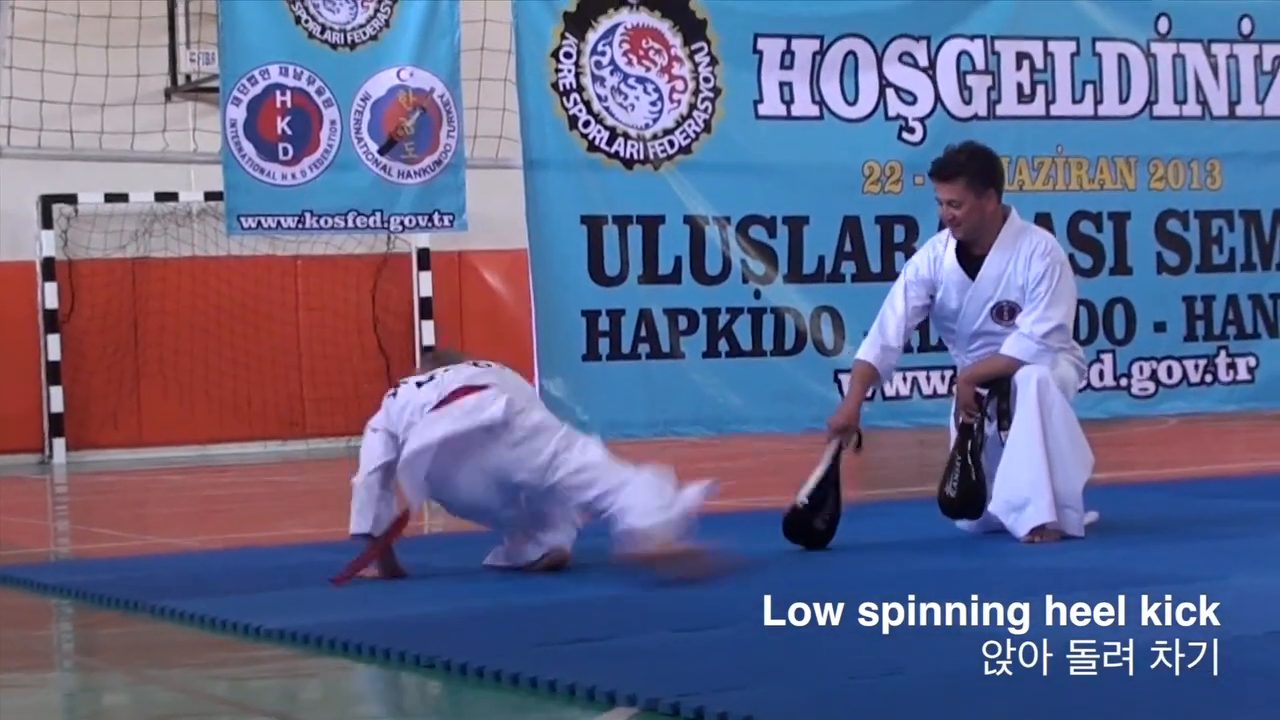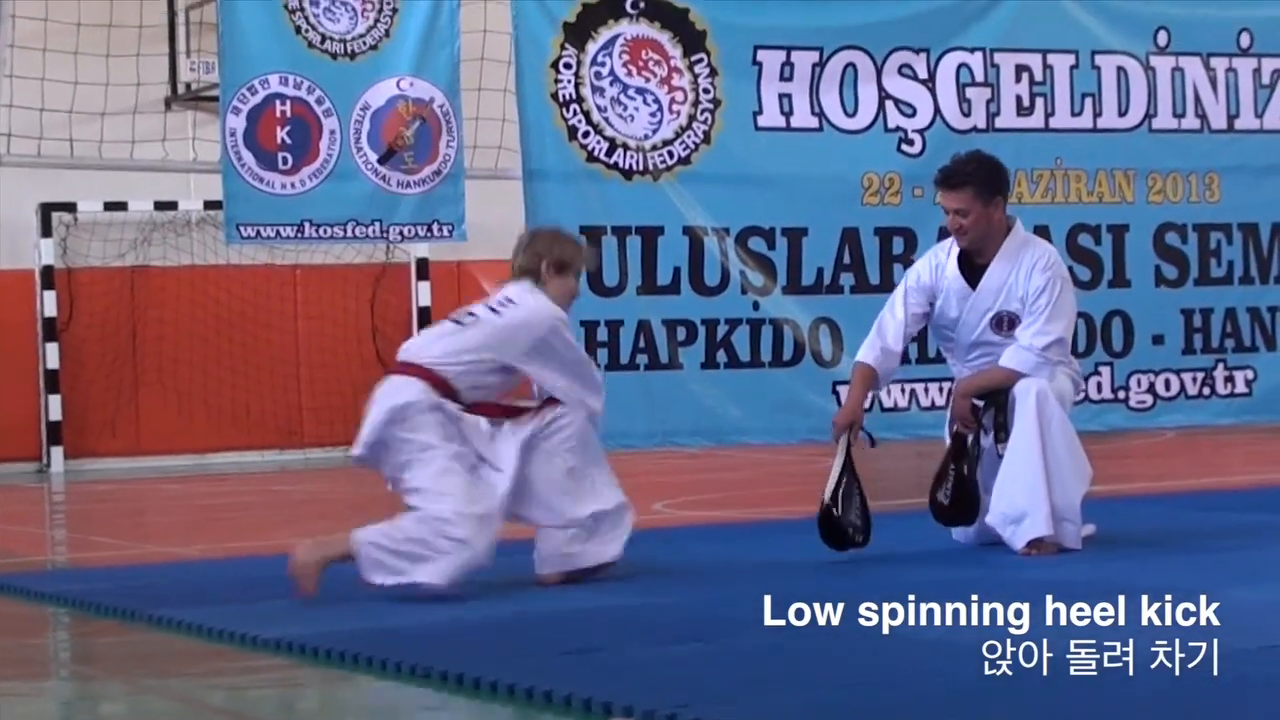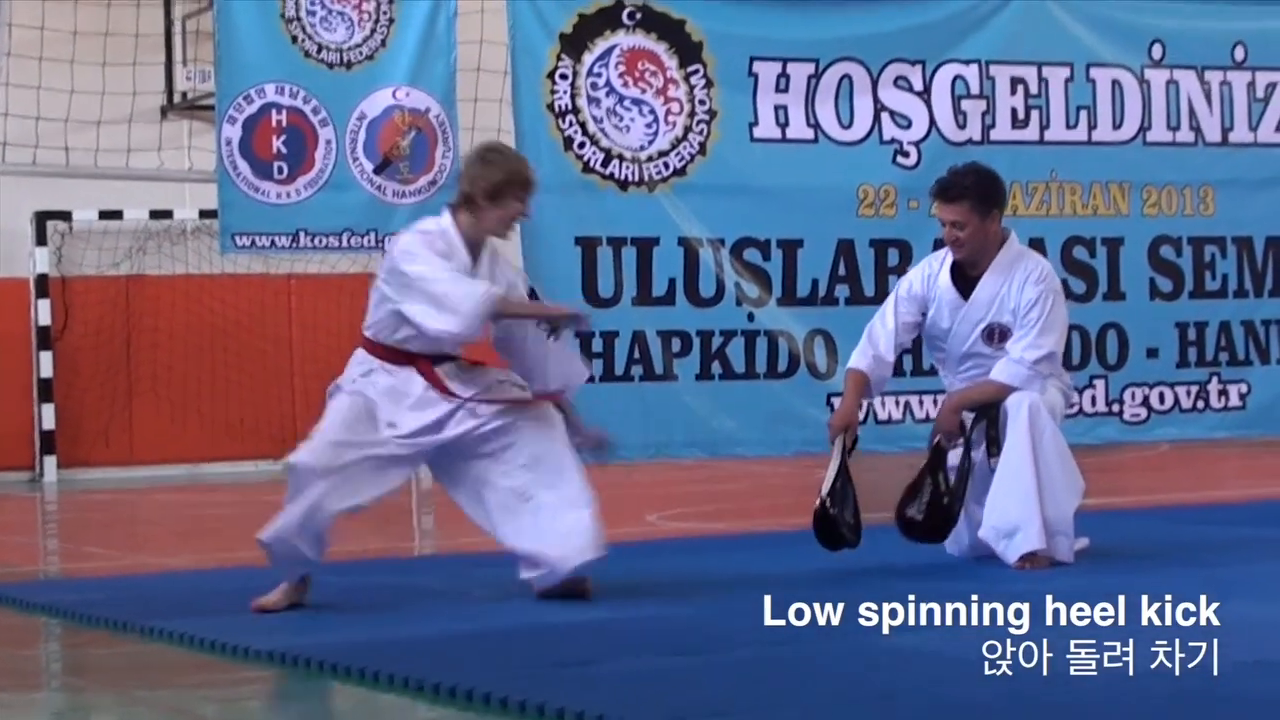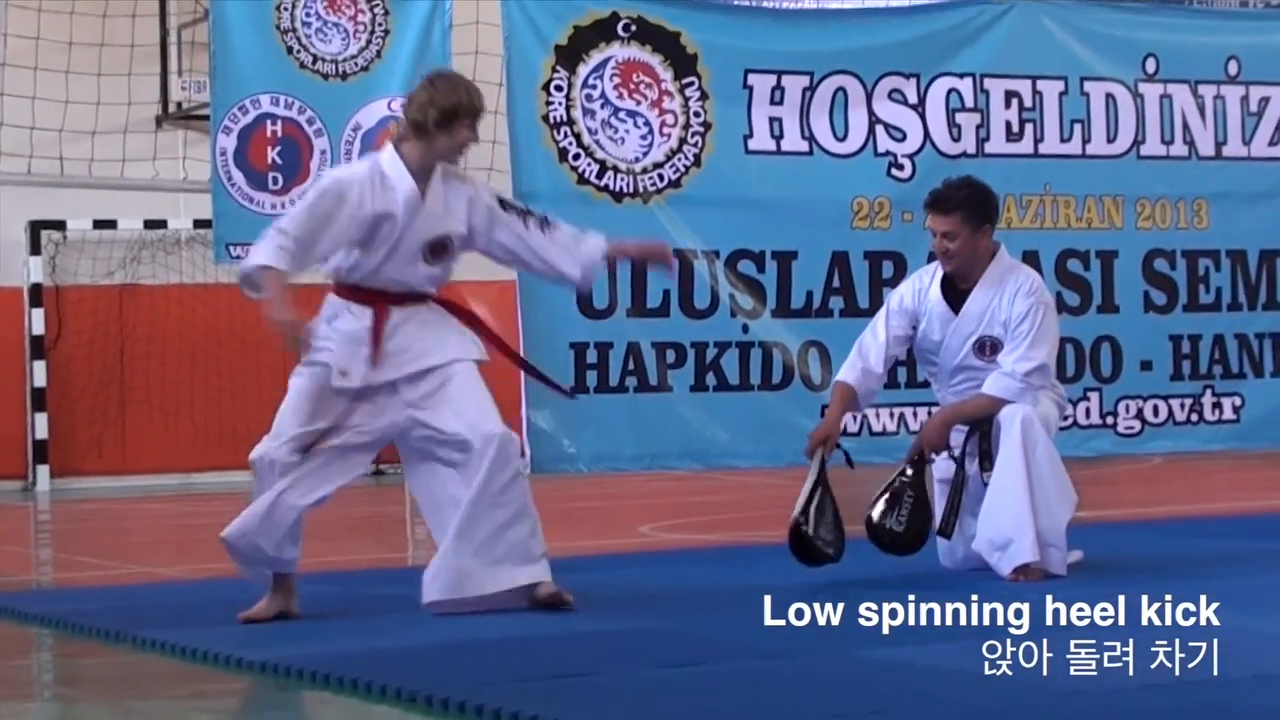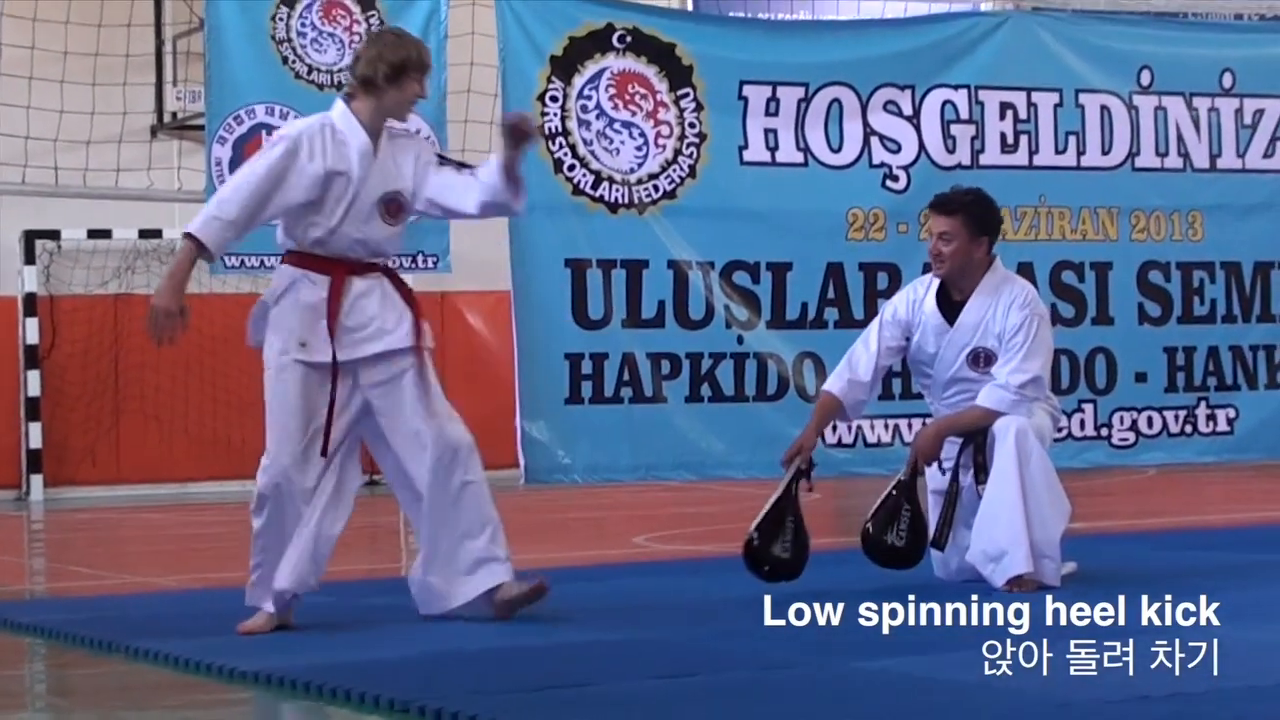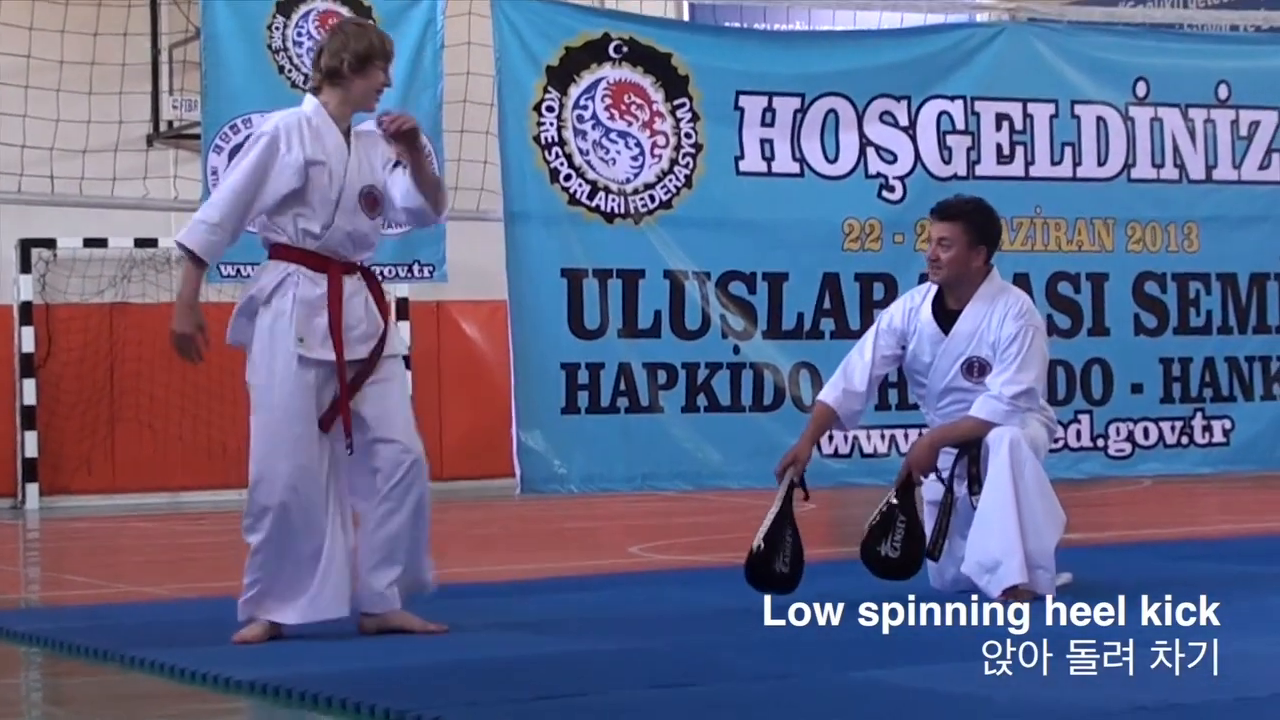
dt=0.2s
person 1, frame 1
left shoulder: (394, 404)
right shoulder: (495, 372)
left elbow: (372, 482)
left wrist: (384, 560)
left hip: (433, 451)
right hip: (494, 418)
right ankle: (653, 535)
person 1, frame 2
left shoulder: (507, 313)
right shoulder: (542, 317)
right elbow: (587, 392)
right hip: (419, 413)
left knee: (564, 422)
right knee: (463, 529)
left ankle: (566, 554)
right ankle: (330, 551)
person 1, frame 3
left shoulder: (495, 265)
right shoulder: (415, 246)
left elbow: (529, 346)
right elbow: (462, 303)
left wrist: (569, 414)
right wrist: (546, 310)
left hip: (445, 383)
right hip: (381, 383)
left knee: (537, 430)
right knee: (320, 471)
left ankle: (553, 566)
right ankle: (294, 579)
person 1, frame 4
left shoulder: (466, 197)
right shoulder: (353, 182)
left elbow: (537, 240)
right elbow: (281, 240)
left wrist: (625, 252)
right wrist: (278, 303)
left hip: (421, 336)
right hip: (348, 335)
left knee: (487, 443)
right knee: (283, 456)
left ankle: (520, 575)
right ankle: (279, 586)
person 1, frame 5
left shoulder: (409, 152)
right shoulder: (306, 140)
left elbow: (482, 192)
right elbow: (230, 207)
left wrist: (512, 149)
right wrist: (174, 283)
left hip: (378, 310)
right hip: (308, 307)
left knee: (439, 444)
right knee: (293, 465)
left ankle: (484, 581)
right ankle: (276, 600)
person 1, frame 6
left shoulder: (372, 147)
right shoulder: (284, 133)
left elbow: (426, 207)
right elbow: (220, 215)
left wrist: (415, 149)
right wrist: (186, 305)
left hip: (357, 310)
right hip: (293, 307)
left knee: (396, 457)
right knee: (288, 470)
left ankle: (380, 602)
right ankle: (271, 608)
person 2, frame 1
left shoulder: (1037, 250)
right shoulder: (932, 257)
left elbow: (1041, 342)
right elbow: (886, 331)
left wrist: (968, 376)
right wrist: (853, 401)
left hip: (1041, 371)
right hip: (977, 388)
left knee: (1035, 382)
right knee: (975, 518)
left ankle: (1048, 513)
person 2, frame 2
left shoulder: (1040, 262)
right shoulder: (935, 265)
left elbow: (1040, 355)
right elbow: (885, 337)
left wrist: (967, 387)
right wrist: (855, 400)
left hip: (1039, 383)
right hip: (971, 401)
left knee: (1032, 395)
right knee: (973, 531)
left ankle: (1045, 525)
person 2, frame 3
left shoulder: (1033, 275)
right shoulder: (927, 275)
left elbow: (1030, 368)
right elbow: (878, 343)
left wrist: (956, 402)
right wrist: (850, 403)
left hip: (1029, 395)
right hip: (963, 413)
left knee: (1024, 408)
right knee: (965, 544)
left ankle: (1038, 539)
person 2, frame 4
left shoulder: (1025, 288)
right shoulder: (919, 288)
left elbow: (1021, 381)
right elbow: (868, 356)
left wrist: (945, 417)
right wrist: (834, 417)
left hip: (1024, 406)
right hip: (958, 428)
left knee: (1018, 421)
right knee: (960, 557)
left ankle: (1031, 552)
person 2, frame 5
left shoulder: (1019, 300)
right shoulder: (913, 300)
left elbow: (1016, 392)
right elbow: (859, 367)
left wrist: (938, 429)
right wrist: (813, 429)
left hip: (1016, 419)
right hip: (952, 441)
left knee: (1012, 432)
right knee: (954, 569)
left ankle: (1024, 563)
person 2, frame 6
left shoulder: (1015, 311)
right shoulder: (910, 309)
left elbow: (1010, 403)
right elbow: (855, 376)
left wrist: (932, 440)
right wrist: (808, 439)
left hip: (1013, 428)
right hip: (947, 450)
left knee: (1006, 444)
right knee: (950, 579)
left ankle: (1019, 574)
